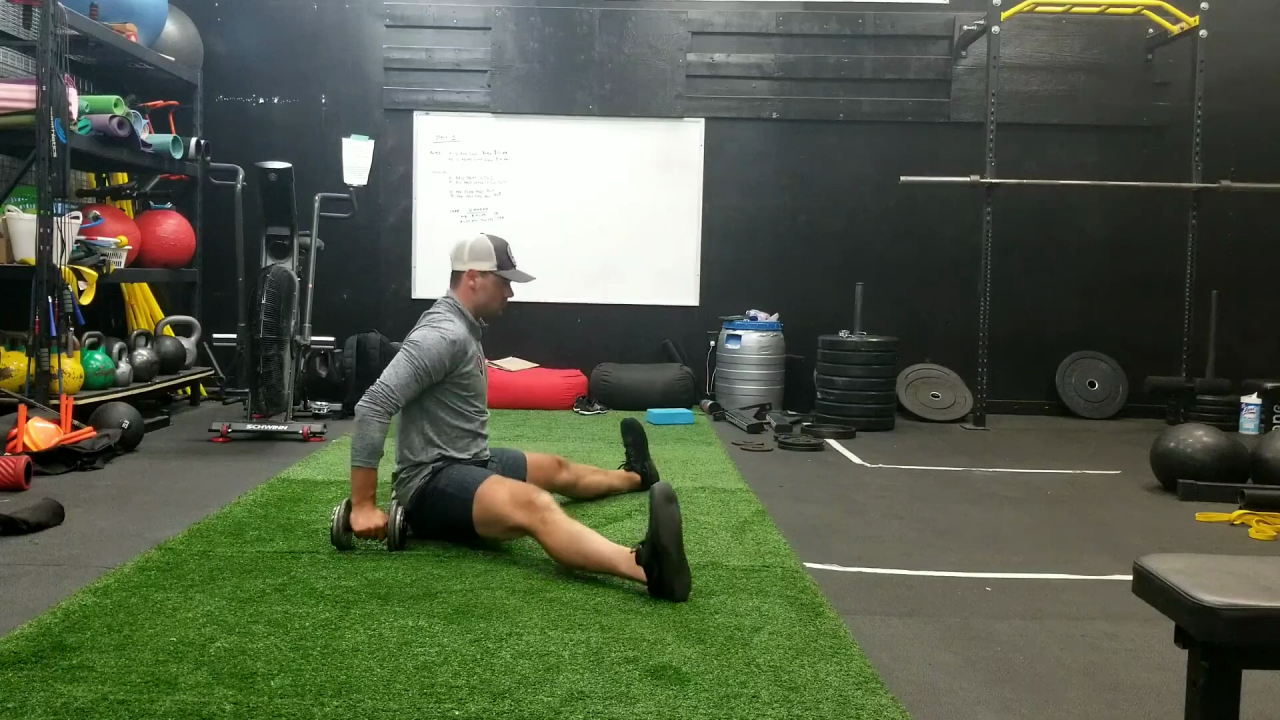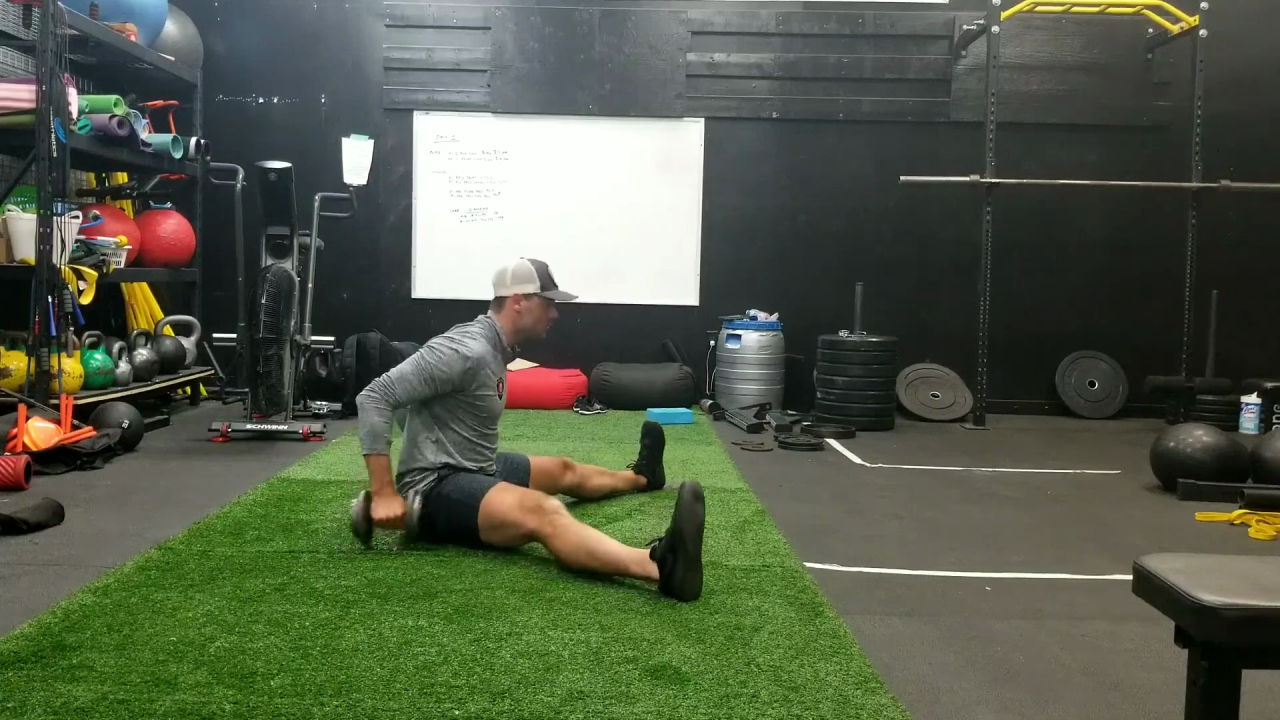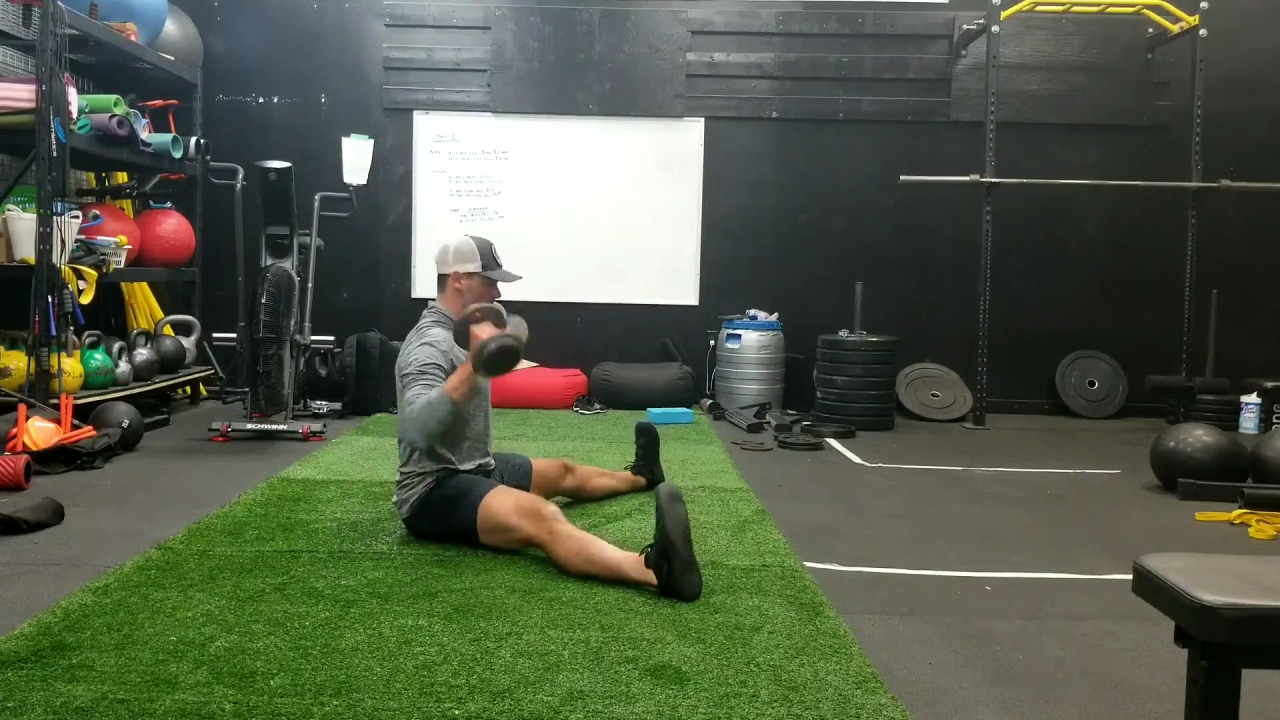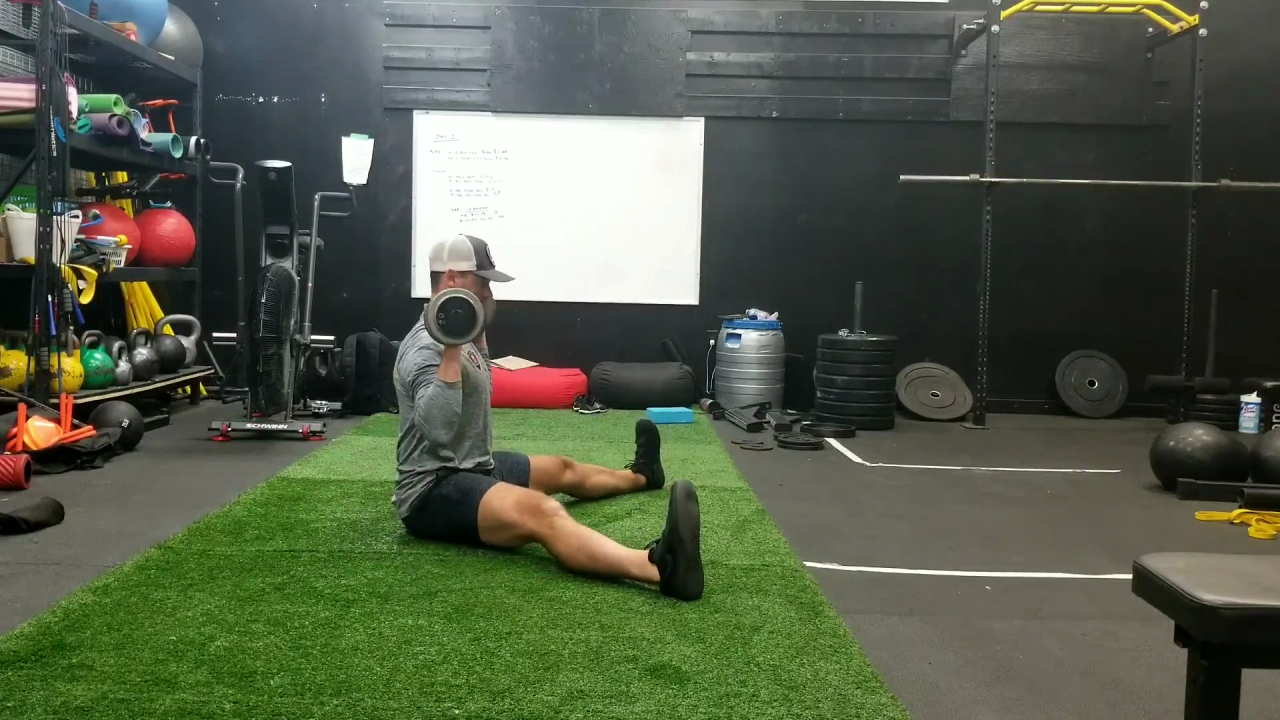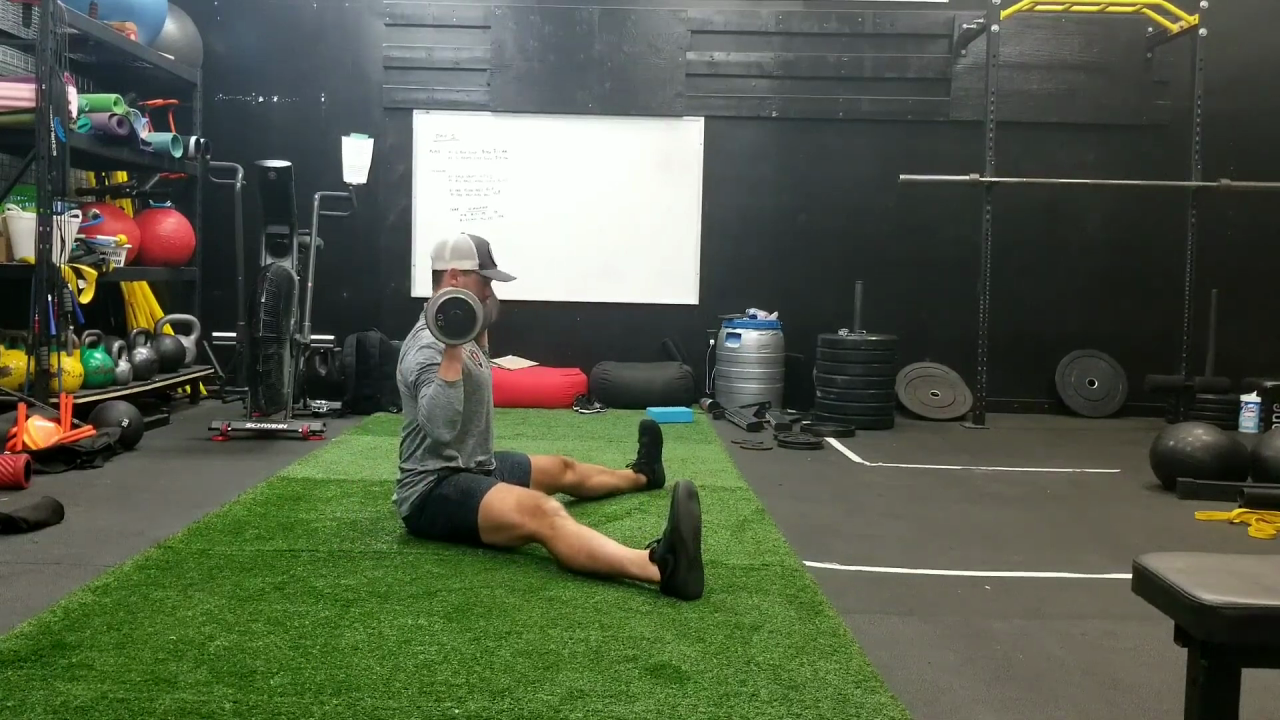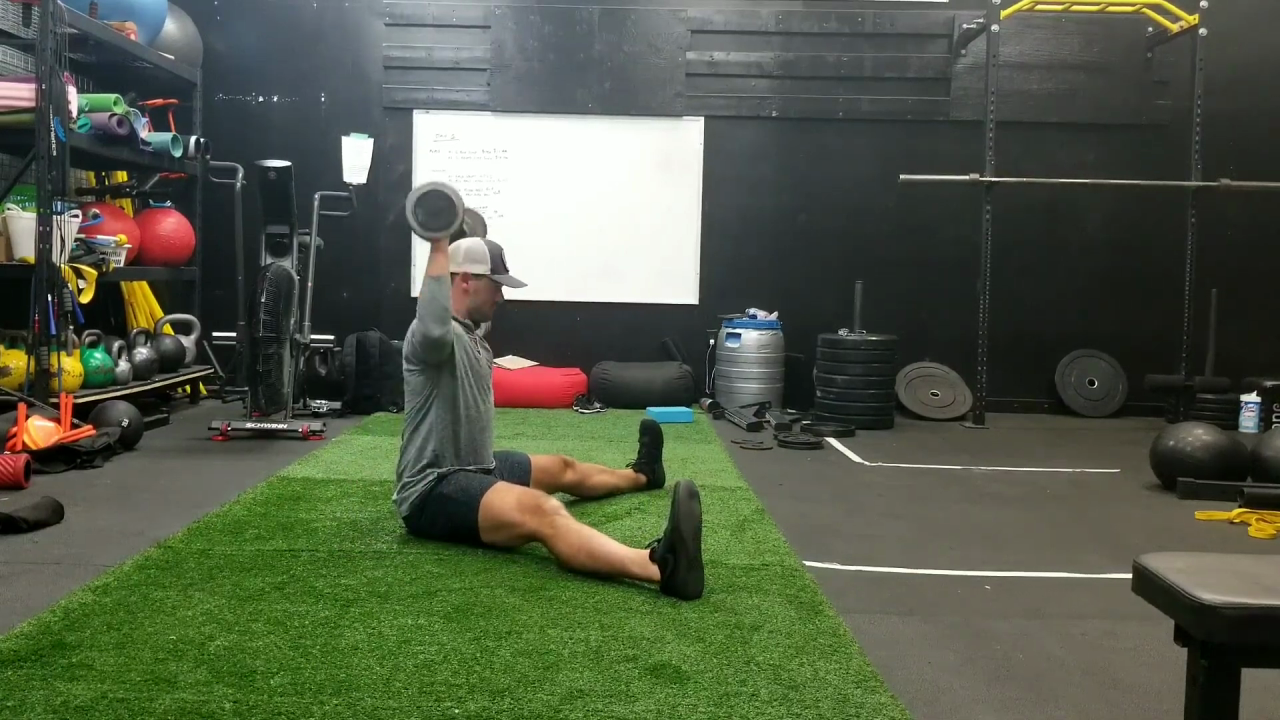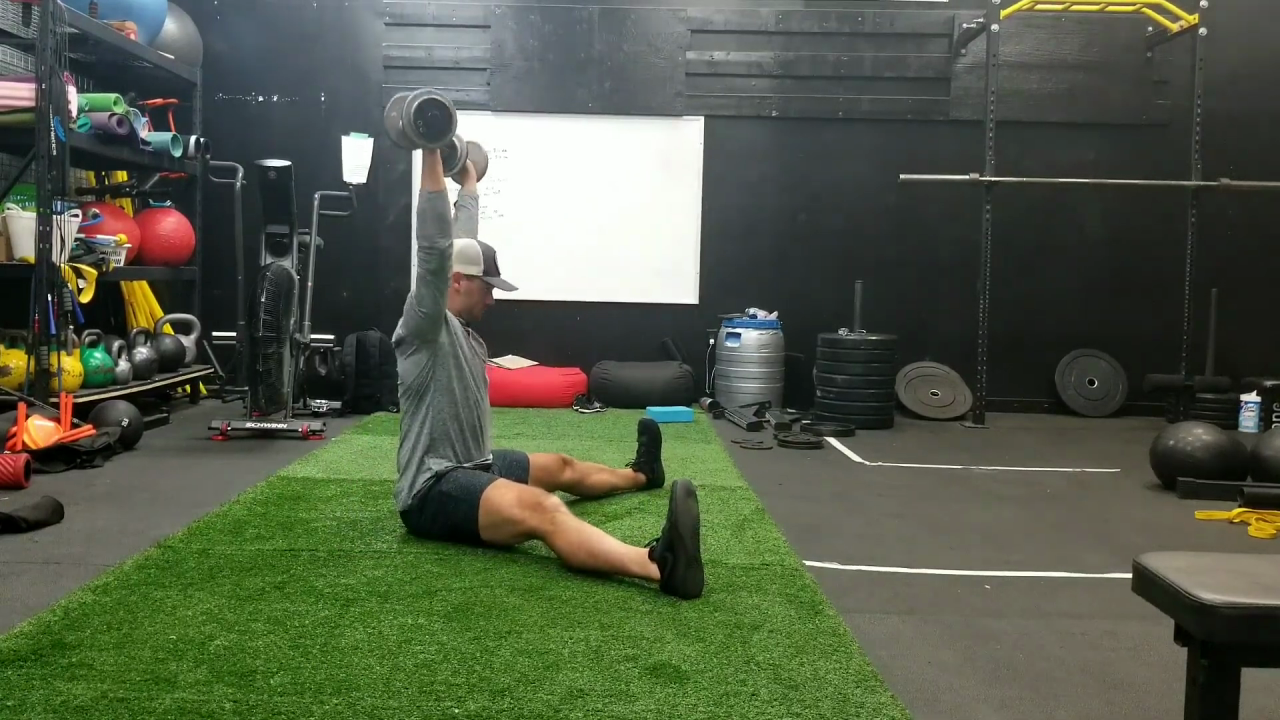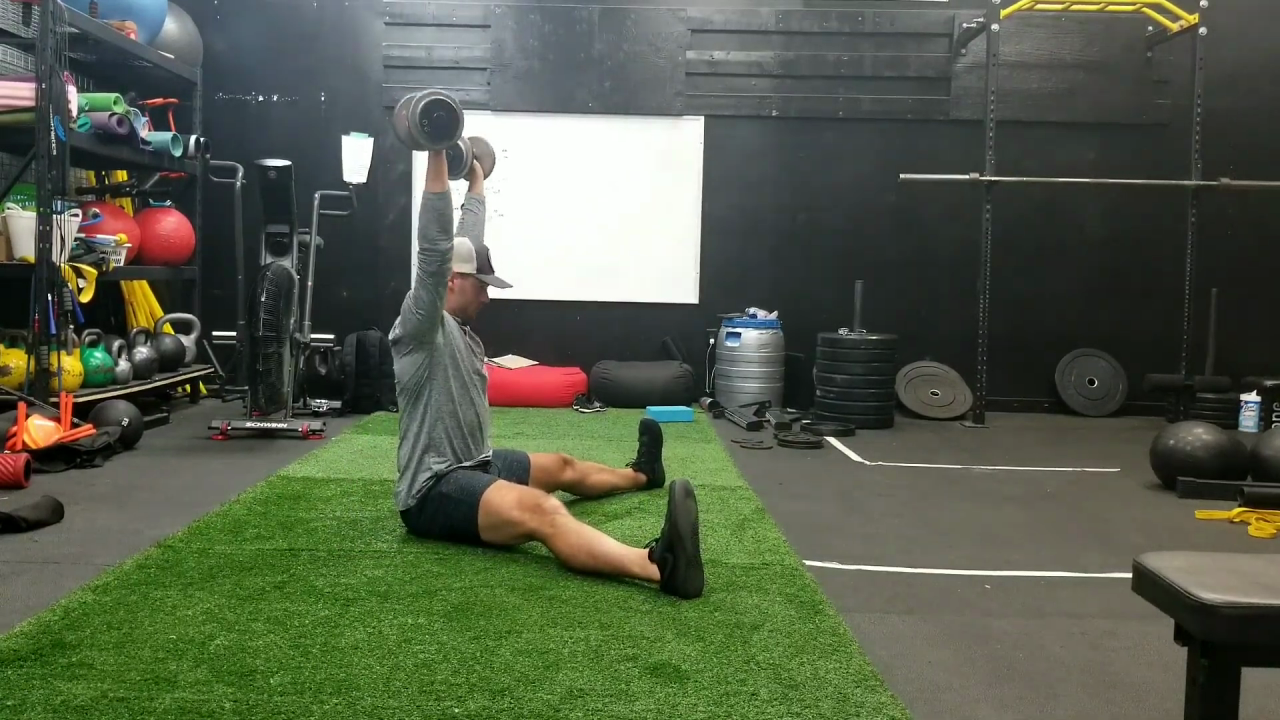
dt=0.5s
person 1, frame 1
left shoulder: (462, 328)
right shoulder: (443, 335)
right elbow: (372, 407)
right wrist: (364, 507)
left hip: (469, 465)
right hip: (433, 484)
left knee: (556, 469)
right knee: (535, 508)
left ankle: (634, 475)
right ankle: (646, 567)
person 1, frame 2
left shoulder: (495, 348)
right shoulder: (466, 350)
right elbow: (374, 398)
right wrist: (384, 495)
right hip: (436, 490)
left knee: (562, 470)
right knee: (543, 512)
left ankle: (641, 476)
right ankle: (661, 566)
person 1, frame 3
left shoulder: (453, 332)
right shoulder: (430, 345)
right elbow: (418, 429)
right wrist: (471, 362)
right hip: (432, 492)
left knee: (562, 473)
right knee: (541, 519)
left ankle: (640, 477)
right ankle: (656, 570)
person 1, frame 4
right shoulder: (427, 345)
left elbow: (475, 392)
right elbow: (438, 429)
left wrist: (476, 336)
right wrist: (451, 349)
right hip: (432, 491)
left knee: (562, 469)
right knee: (541, 513)
left ankle: (641, 475)
right ankle: (660, 566)
person 1, frame 5
right shoulder: (429, 345)
right elbow: (441, 427)
left wrist: (478, 335)
right wrist: (452, 349)
right hip: (432, 491)
left knee: (562, 469)
right knee: (541, 514)
left ankle: (641, 475)
right ankle: (661, 567)
person 1, frame 6
left shoulder: (463, 328)
right shoulder: (433, 331)
right elbow: (434, 327)
left wrist: (468, 245)
right wrist: (439, 246)
left hip: (473, 467)
right hip: (434, 490)
left knee: (562, 468)
right knee: (542, 512)
left ankle: (641, 474)
right ankle: (660, 566)
person 1, frame 7
left shoulder: (454, 325)
right shoulder: (425, 327)
left elbow: (461, 242)
right elbow: (434, 248)
left wrist: (468, 183)
right wrist: (431, 155)
left hip: (472, 467)
right hip: (434, 489)
left knee: (562, 467)
right knee: (540, 510)
left ankle: (641, 474)
person 1, frame 8
left shoulder: (452, 323)
right shoulder: (421, 327)
left elbow: (465, 243)
right elbow: (435, 250)
left wrist: (476, 181)
right wrist: (436, 155)
left hip: (473, 466)
right hip: (435, 490)
left knee: (562, 467)
right knee: (540, 512)
left ankle: (641, 474)
right ankle: (660, 566)
